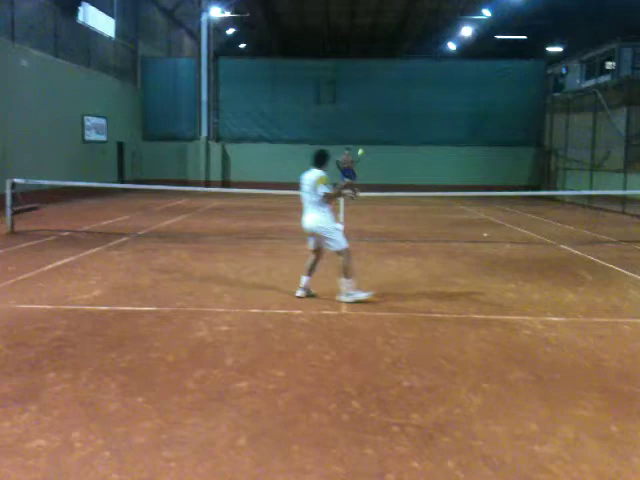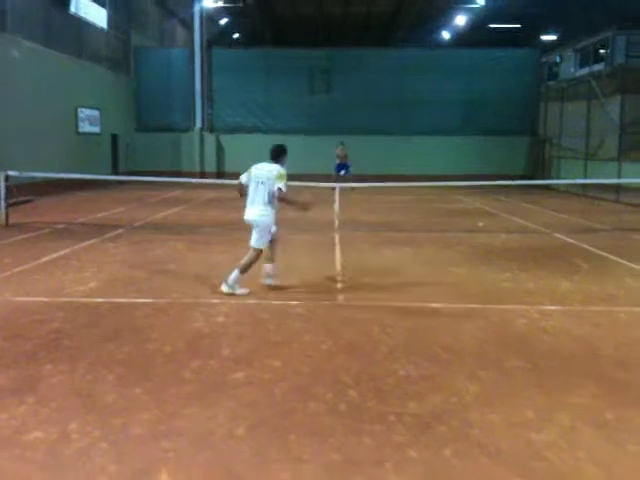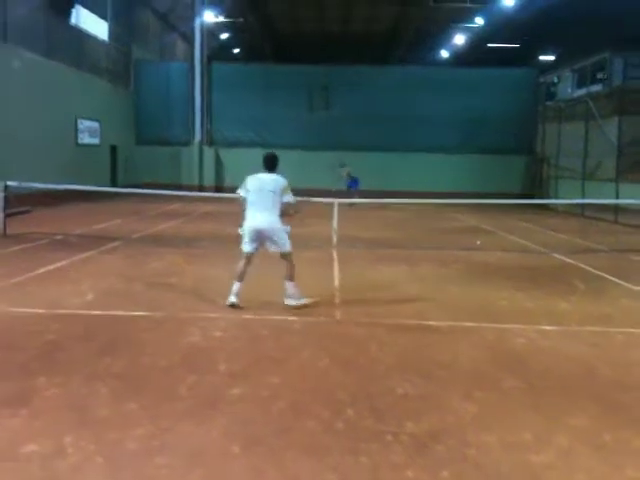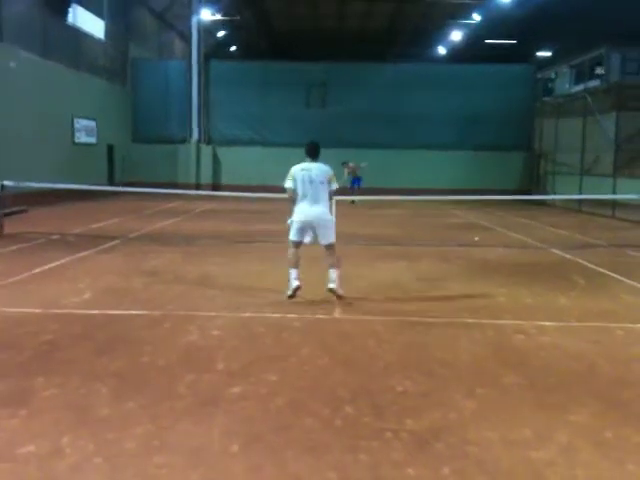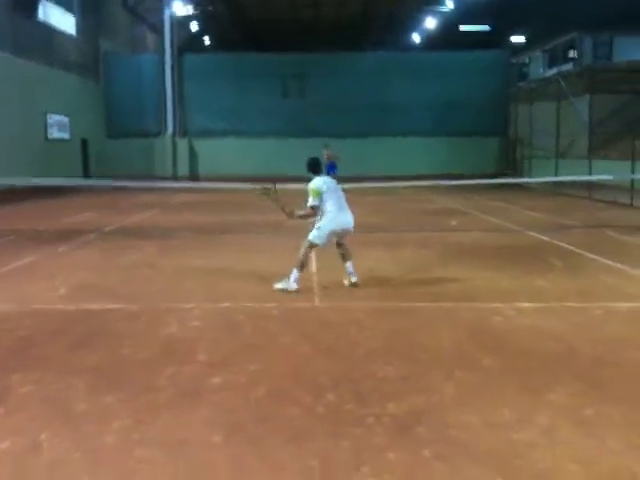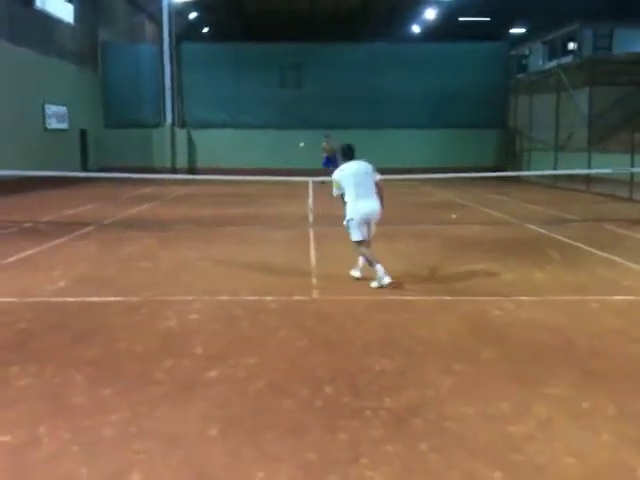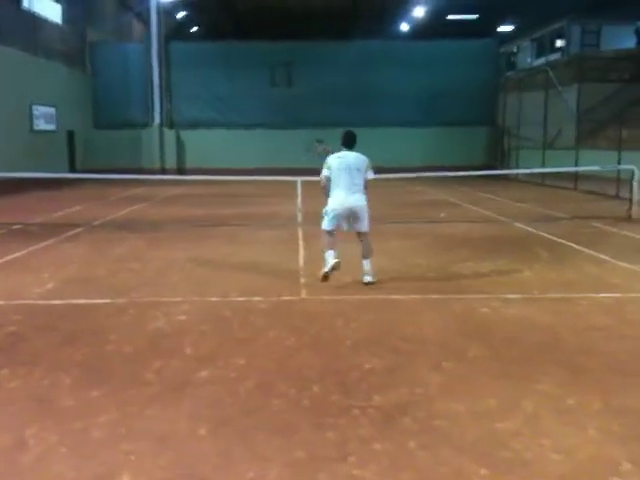
dt=0.5s
person 1, frame 1
left shoulder: (305, 176)
right shoulder: (320, 175)
right elbow: (327, 198)
left wrist: (340, 191)
right wrist: (343, 187)
left hip: (309, 222)
right hip: (323, 223)
left knee: (316, 253)
right knee: (345, 253)
left ankle: (303, 288)
right ankle: (349, 292)
person 1, frame 2
left shoulder: (255, 168)
right shoulder: (279, 171)
left elbow: (240, 187)
right elbow: (280, 196)
right wrist: (298, 204)
left hip: (250, 213)
right hip: (263, 216)
left knee: (272, 240)
right knee: (255, 252)
left ankle: (269, 276)
right ankle: (230, 283)
person 1, frame 3
left shoulder: (250, 180)
right shoulder: (282, 182)
left elbow: (244, 202)
right elbow: (286, 209)
left hip: (251, 224)
right hip: (272, 224)
left knee: (246, 259)
right knee: (288, 258)
left ankle: (234, 296)
right ankle: (292, 296)
person 1, frame 4
left shoulder: (295, 170)
right shoulder: (327, 170)
left elbow: (291, 194)
right elbow: (331, 194)
left hip: (302, 214)
right hip: (322, 214)
left knee: (294, 247)
right knee: (331, 249)
left ankle: (294, 280)
right ankle: (334, 283)
person 1, frame 5
left shoulder: (313, 185)
right shoulder: (332, 181)
left elbow: (312, 211)
left wrist: (295, 215)
left hip: (333, 221)
right hip: (348, 220)
left knee: (307, 248)
right knee: (341, 244)
left ankle: (292, 282)
right ankle: (352, 276)
person 1, frame 6
left shoulder: (337, 173)
right shoulder: (367, 165)
left elbow: (341, 197)
right elbow: (379, 189)
right wrist: (380, 205)
left hip: (356, 210)
right hip: (374, 207)
left knee: (361, 245)
right knee: (366, 240)
left ankle: (382, 276)
right ankle: (358, 269)
person 1, frame 7
left shoulder: (331, 159)
right shoulder: (364, 160)
left elbow: (324, 184)
right elbow: (365, 185)
left hip: (337, 201)
right hip: (358, 201)
left knee: (328, 232)
right knee: (363, 236)
left ankle: (331, 259)
right ankle: (367, 273)
